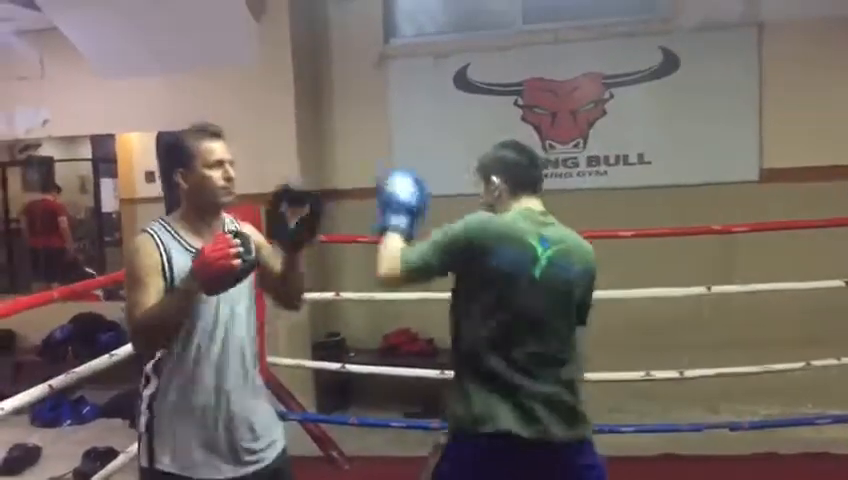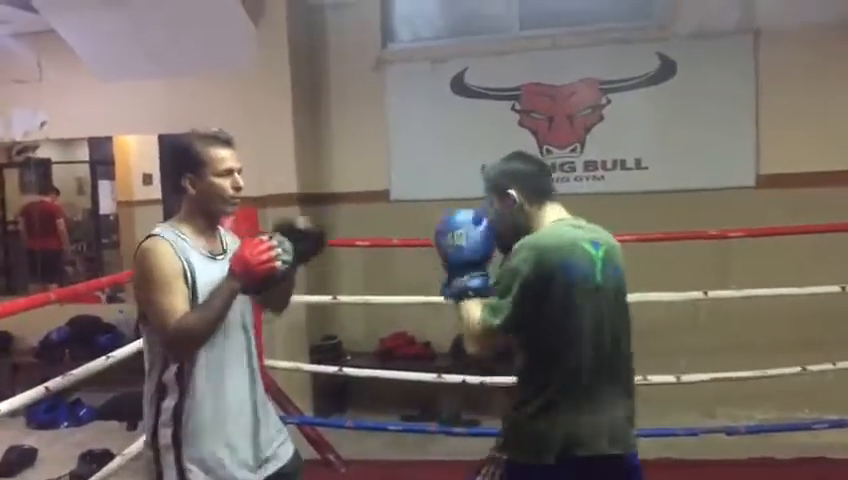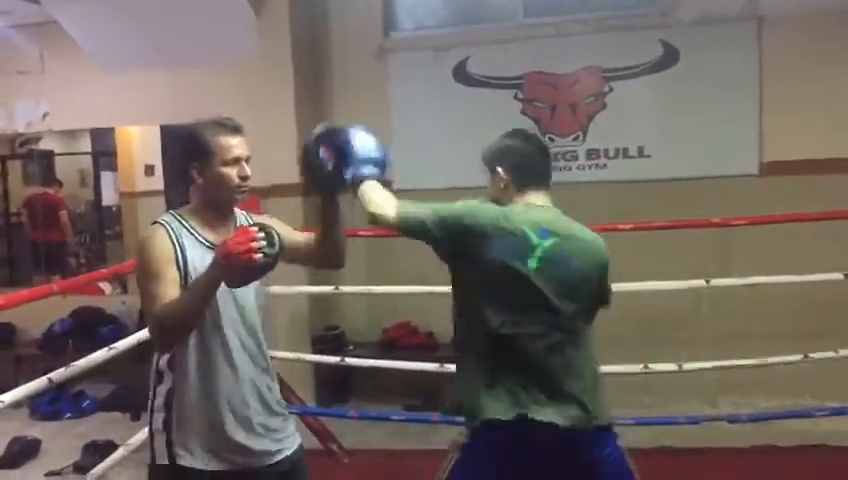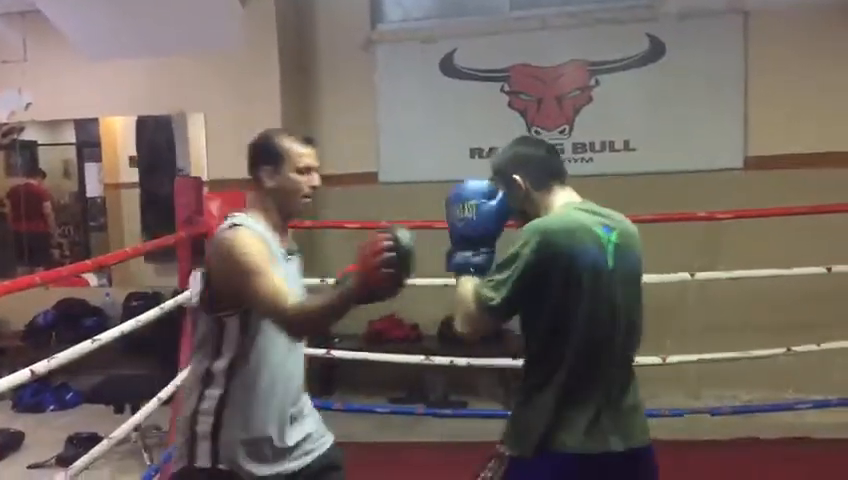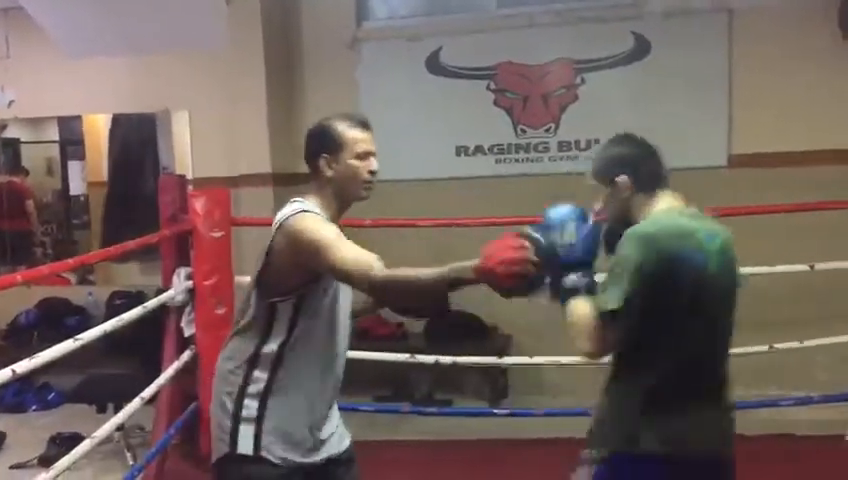
dt=0.4s
person 1, frame 1
left shoulder: (241, 233)
right shoulder: (150, 246)
left elbow: (291, 300)
right elbow: (143, 338)
left wrist: (294, 246)
right wrist: (196, 280)
right hip: (179, 438)
person 1, frame 2
left shoulder: (230, 242)
right shoulder: (160, 250)
left elbow: (274, 302)
right elbow: (178, 341)
left wrist: (287, 262)
right wrist: (235, 279)
right hip: (193, 448)
person 1, frame 3
left shoulder: (253, 226)
right shoulder: (163, 238)
left elbow: (330, 257)
right elbow: (163, 329)
left wrist: (329, 199)
right wrist: (217, 270)
right hip: (190, 435)
person 1, frame 4
left shoulder: (280, 237)
right shoulder: (239, 242)
right elbow: (296, 321)
left wrist: (350, 288)
right wrist: (360, 282)
left hip: (286, 422)
right hip: (222, 432)
person 1, frame 5
left shoulder: (326, 225)
right shoulder: (303, 226)
right elbow: (382, 282)
left wrist: (406, 298)
right wrist: (479, 270)
left hip: (310, 411)
right hip: (260, 413)
person 2, frame 1
left shoulder: (481, 232)
right shoulder: (579, 252)
left elbow: (389, 272)
left wrist: (395, 219)
left hip: (488, 427)
right hip: (562, 426)
person 2, frame 2
left shoulder: (534, 250)
right shoulder: (606, 244)
left elbow: (480, 342)
left wrist: (465, 276)
right wrist: (510, 260)
left hip: (548, 443)
right hip: (612, 436)
person 2, frame 3
left shoulder: (476, 222)
right shoulder: (591, 248)
left elbow: (384, 211)
left wrist: (364, 172)
left hip: (503, 424)
right hip: (580, 423)
person 2, frame 4
left shoulder: (544, 235)
right shoulder: (624, 230)
left elbow: (469, 324)
left wrist: (467, 252)
left hip: (554, 441)
right hip: (624, 432)
person 2, frame 5
left shoulder: (646, 240)
right shoulder: (716, 237)
left elbow: (593, 341)
left wrist: (572, 278)
left hip: (640, 442)
right hip: (708, 438)
